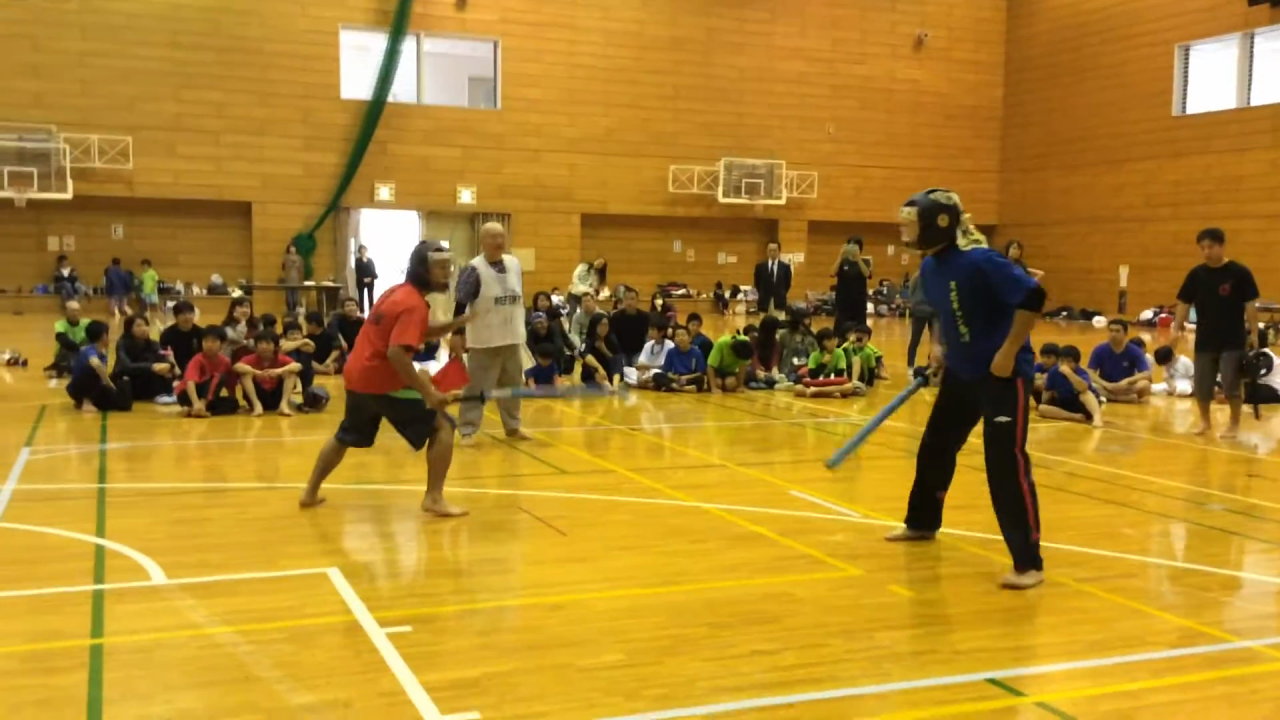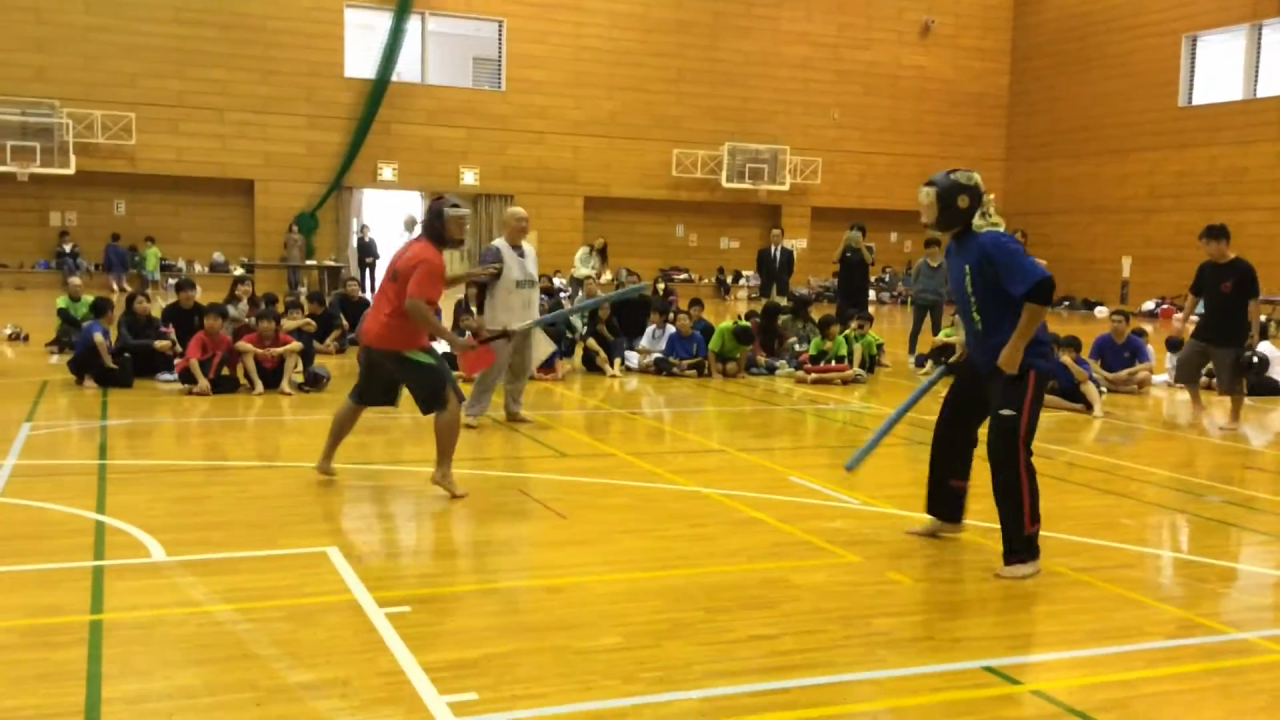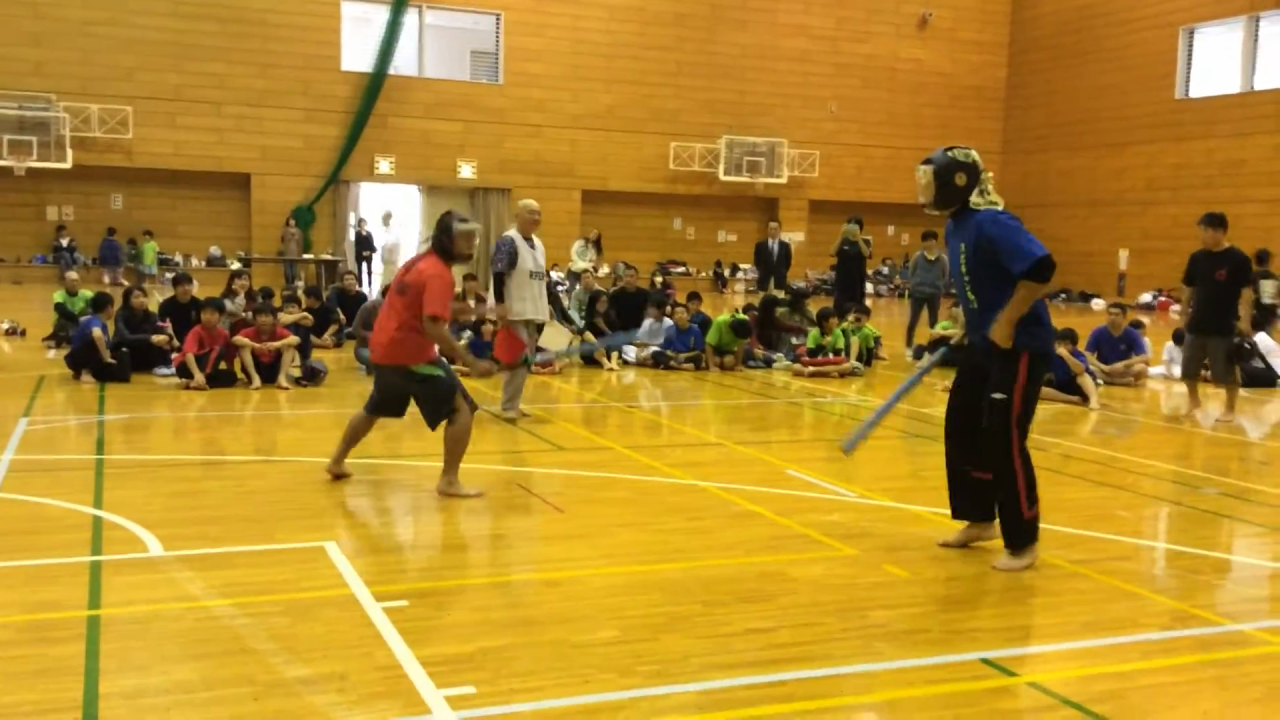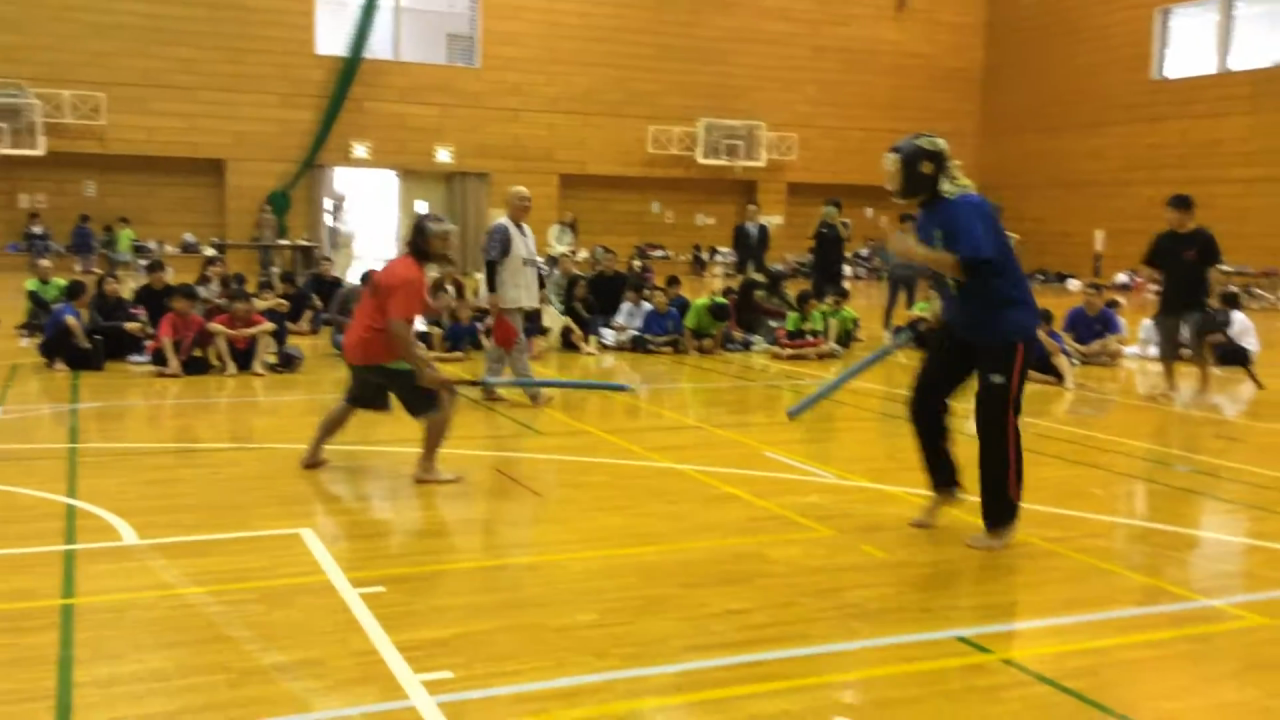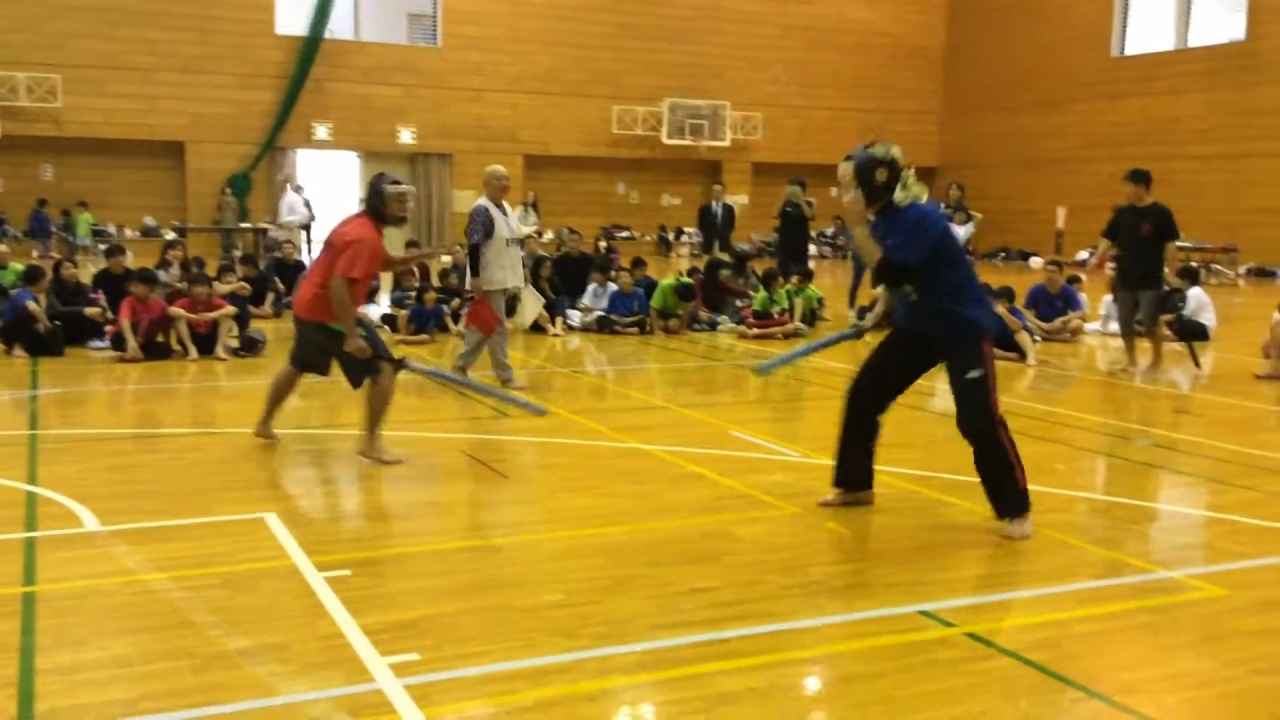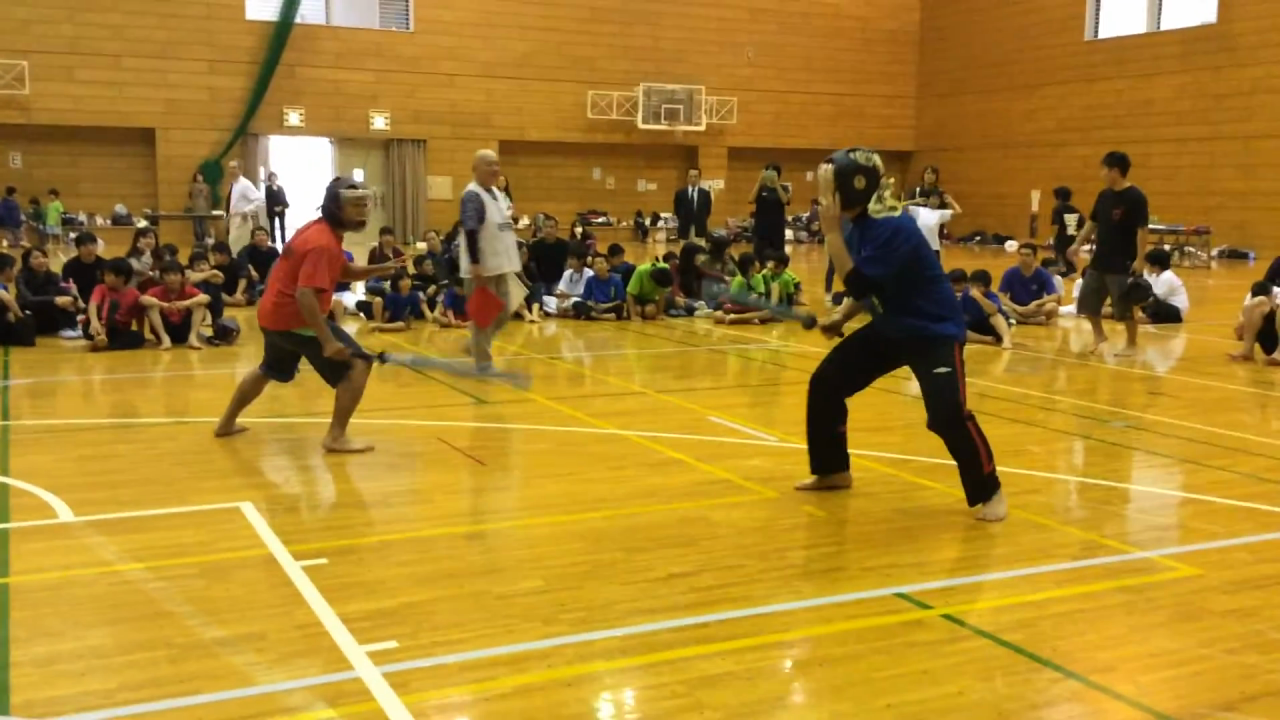
dt=0.2s
person 1, frame 1
left shoulder: (978, 261)
right shoulder: (931, 266)
left elbow: (1032, 297)
left wrist: (1009, 352)
right wrist: (942, 347)
left hip: (1002, 372)
right hip: (961, 372)
left knee: (1006, 455)
right knee: (935, 446)
left ankle: (1027, 561)
right ankle: (922, 522)
person 1, frame 2
left shoulder: (993, 245)
right shoulder: (955, 248)
left elbow: (1041, 289)
left wrist: (1016, 346)
right wrist: (967, 337)
left hip: (1019, 362)
right hip: (981, 360)
left knee: (1007, 447)
right knee: (950, 430)
left ankle: (1023, 552)
right ankle: (946, 515)
person 1, frame 3
left shoulder: (992, 223)
right shoulder: (956, 226)
left elbow: (1041, 268)
left wrist: (1007, 321)
right wrist: (969, 322)
left hip: (1021, 344)
right hip: (984, 341)
left knee: (1003, 433)
right knee: (961, 424)
left ankle: (1023, 541)
right ankle: (980, 519)
person 1, frame 4
left shoulder: (966, 208)
right shoulder: (928, 212)
left elbow: (972, 265)
left wrist: (914, 253)
right wrist: (940, 309)
left hip: (1005, 325)
right hip: (962, 324)
left knee: (995, 417)
right knee: (924, 401)
left ankle: (1001, 520)
right ankle: (944, 489)
person 1, frame 5
left shoulder: (919, 219)
right shoulder: (884, 219)
left elbow: (890, 274)
left wrist: (858, 228)
left hip: (963, 326)
right hip: (916, 326)
left knee: (979, 416)
right knee: (863, 393)
left ankle: (1015, 508)
right ankle: (855, 485)
person 1, frame 6
left shoulder: (894, 229)
right shoulder: (858, 226)
left elbow: (858, 283)
left wrist: (832, 233)
right wrist: (839, 318)
left hip: (934, 331)
right hip: (889, 327)
left knee: (947, 412)
right knee: (825, 383)
left ankle: (989, 492)
right ankle: (833, 470)
person 2, frame 1
left shoulder: (396, 292)
right shoulder: (414, 305)
left elbow: (416, 335)
right elbow: (396, 353)
left wrist: (454, 325)
right wrist: (426, 392)
left hip: (357, 377)
right hip: (384, 382)
left knee: (344, 438)
right knee: (442, 427)
left ankle: (310, 492)
right ankle: (434, 498)
person 2, frame 2
left shoulder: (413, 247)
right shoulder: (430, 258)
right elbow: (415, 305)
left wrist: (465, 277)
right wrist: (451, 338)
left hip: (373, 336)
right hip: (402, 341)
left knee: (358, 399)
right knee: (449, 400)
left ankle: (326, 458)
right ankle: (443, 472)
person 2, frame 3
left shoulder: (420, 262)
right shoulder: (438, 274)
right elbow: (433, 326)
right wrist: (469, 361)
left hip: (383, 350)
right hip: (410, 354)
left knee: (374, 410)
right knee: (461, 409)
left ankle: (337, 462)
right ankle: (449, 480)
person 2, frame 4
left shoulder: (400, 265)
right shoulder: (410, 276)
left elbow: (421, 307)
right elbow: (397, 327)
right wrist: (422, 369)
left hip: (357, 346)
right hip: (382, 351)
left knee: (352, 401)
right knee: (444, 396)
left ankle: (313, 452)
right ankle: (427, 467)
person 2, frame 5
left shoulder: (359, 224)
right shoulder: (364, 236)
left elbow: (385, 264)
right elbow: (338, 285)
left wrist: (417, 257)
right wrist: (350, 335)
left hip: (307, 307)
right hip: (328, 312)
left knee: (298, 365)
right knee: (384, 369)
left ankle: (265, 423)
right ankle: (371, 443)
person 2, frame 6
left shoulder: (320, 230)
right shoulder: (323, 243)
left elbow: (346, 273)
right elbow: (305, 295)
left wrist: (381, 269)
right wrist: (327, 340)
left hip: (273, 314)
right hip: (294, 318)
left knee: (268, 370)
right knee: (358, 365)
left ankle: (227, 422)
right ankle: (336, 436)
person 3, frame 1
left shoulder: (515, 264)
right shoulder: (474, 269)
right elbow: (460, 304)
left wrist: (521, 328)
left hip: (512, 337)
right hip: (485, 340)
left knee: (513, 383)
right knee: (477, 386)
left ankle: (513, 427)
right ankle: (467, 430)
person 3, frame 2
left shoulder: (530, 251)
right shoulder: (495, 251)
right elbow: (482, 285)
left wrist: (536, 315)
right wrist: (480, 315)
left hip: (525, 321)
right hip: (501, 321)
left knee: (522, 368)
right knee: (493, 367)
left ankle: (513, 410)
right ankle: (473, 411)
person 3, frame 3
left shoulder: (537, 243)
right shoulder: (508, 241)
right elbow: (498, 275)
left wrist: (547, 305)
right wrist: (500, 305)
left hip: (533, 311)
right hip: (513, 311)
left knee: (525, 360)
right knee: (516, 357)
left ankle: (512, 404)
right ankle: (509, 405)
person 3, frame 4
left shoulder: (526, 230)
right shoulder: (500, 229)
left elbow: (531, 264)
right elbow: (490, 264)
left wrist: (540, 290)
right wrist: (493, 294)
left hip: (521, 297)
right hip: (506, 300)
left knee: (501, 345)
right knee: (517, 345)
left ankle: (489, 387)
right ankle: (533, 392)
person 3, frame 5
left shoulder: (507, 208)
right shoulder: (481, 211)
left elbow: (514, 243)
right elbow: (474, 247)
left wrist: (521, 270)
right wrist: (475, 278)
left hip: (505, 279)
right hip: (489, 281)
left knee: (482, 327)
right knee: (497, 328)
left ankle: (461, 364)
right ankle: (506, 376)
person 3, frame 6
left shoulder: (497, 193)
right shoulder: (472, 196)
right elbow: (470, 233)
left wrist: (514, 257)
right wrist: (475, 265)
left hip: (500, 266)
right hip: (483, 267)
left knee: (504, 311)
left ankle: (478, 350)
right ankle: (483, 363)
person 4, frame 1
left shoulder: (1240, 273)
right shoulder: (1196, 274)
left elbow: (1250, 304)
right elbow: (1184, 303)
left wrist: (1253, 333)
right wrist: (1176, 328)
left hip: (1233, 340)
right hip: (1205, 339)
left knee: (1231, 383)
right knee: (1202, 384)
left ankle: (1234, 424)
right ankle: (1205, 421)
person 4, frame 2
left shoulder: (1244, 269)
right shoulder: (1205, 268)
left elbow: (1253, 302)
right elbow: (1194, 296)
left wrist: (1254, 332)
right wrist: (1182, 320)
left hip: (1233, 336)
right hip: (1205, 331)
left knee: (1232, 379)
right knee: (1184, 365)
left ankle: (1234, 418)
right ankle: (1196, 404)
person 4, frame 3
left shoulder: (1238, 259)
right shoulder: (1197, 257)
left elbow: (1246, 291)
right elbow: (1189, 288)
left wrist: (1244, 319)
right wrist: (1185, 314)
left hip: (1224, 325)
right hip: (1197, 323)
left knee: (1226, 370)
right knee: (1189, 364)
left ankle: (1230, 409)
right ankle: (1194, 401)
person 4, frame 4
left shoulder: (1204, 238)
right shoulder: (1163, 239)
left elbow: (1212, 270)
right elbow: (1150, 269)
left hip: (1195, 303)
right hip: (1169, 302)
left knee: (1197, 342)
right knee: (1167, 346)
left ankle: (1204, 381)
right ankle: (1170, 384)
person 4, frame 5
left shoulder: (1161, 213)
right shoulder: (1122, 213)
left elbow: (1171, 245)
right elbow: (1108, 239)
right wrist: (1097, 258)
left hip: (1151, 280)
right hip: (1126, 278)
left knee: (1149, 320)
right knee: (1125, 321)
left ankle: (1156, 359)
right ankle: (1131, 359)
person 4, frame 6
left shoulder: (1136, 198)
right shoulder: (1104, 195)
left elbow: (1142, 230)
right elbow: (1093, 222)
left wrist: (1139, 259)
right wrist: (1077, 244)
left hip: (1122, 264)
right hip: (1099, 260)
left knee: (1124, 306)
right knee: (1087, 300)
left ankle: (1131, 344)
right ankle: (1099, 335)
